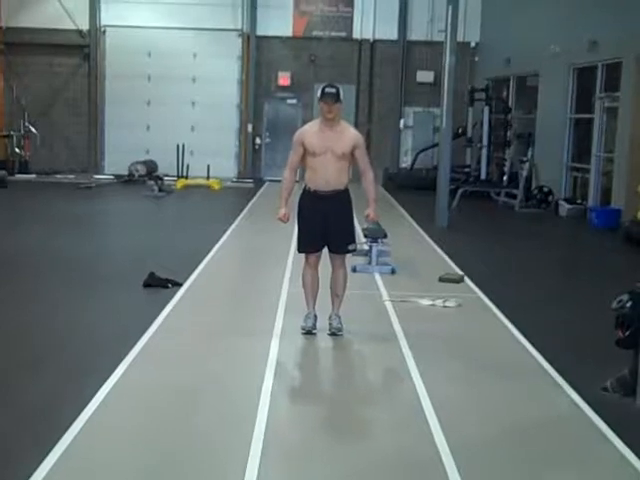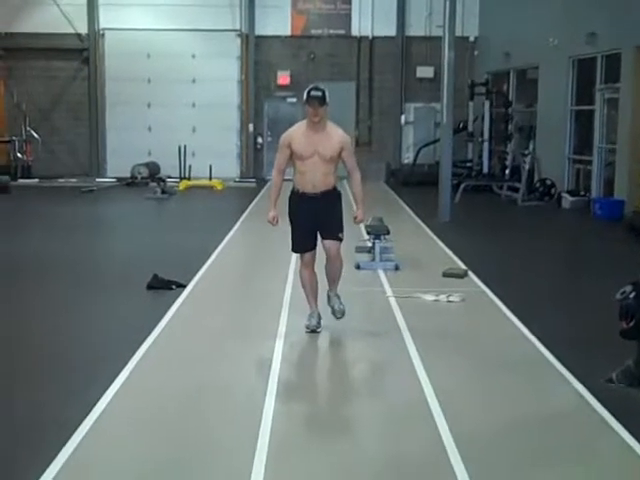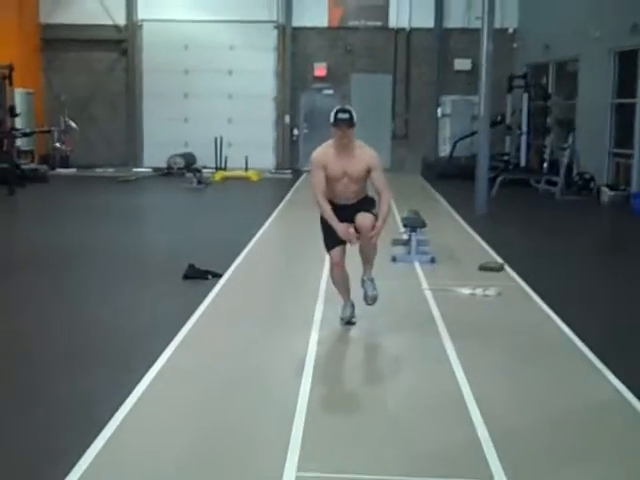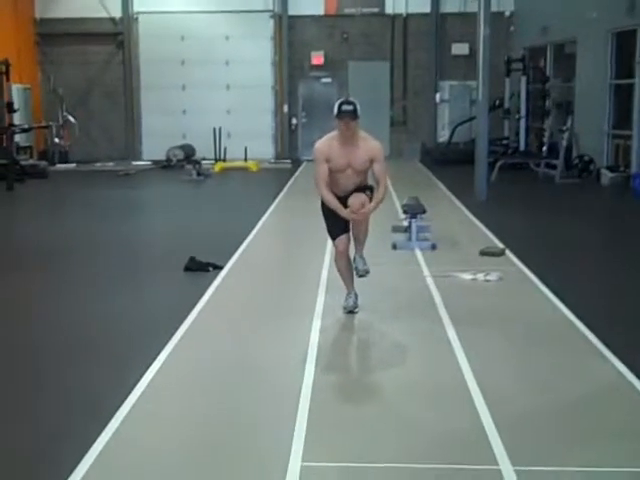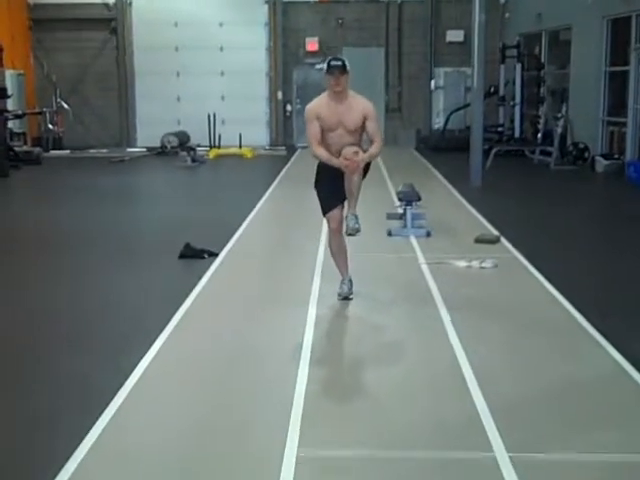
dt=1s
person 1, frame 1
left shoulder: (353, 136)
right shoulder: (304, 134)
left elbow: (366, 172)
right elbow: (291, 170)
left wrist: (371, 205)
right wrist: (283, 204)
left hip: (339, 200)
right hip: (311, 200)
left knee: (338, 260)
right knee: (311, 260)
left ankle: (335, 314)
right ankle: (310, 312)
person 1, frame 2
left shoulder: (340, 137)
right shoulder: (290, 136)
left elbow: (353, 172)
right elbow: (278, 172)
left wrist: (359, 206)
right wrist: (272, 207)
left hip: (329, 199)
right hip: (300, 201)
left knee: (333, 251)
right knee: (306, 259)
left ankle: (333, 293)
right ankle: (313, 311)
person 1, frame 3
left shoulder: (369, 156)
right shoulder: (320, 156)
left elbow: (384, 192)
right elbow: (319, 195)
left wrist: (380, 222)
right wrist: (337, 225)
left hip: (361, 204)
right hip: (333, 209)
left knee: (367, 225)
right knee: (336, 259)
left ankle: (368, 276)
right ankle: (347, 303)
person 1, frame 4
left shoulder: (373, 147)
right shoulder: (322, 147)
left elbow: (382, 184)
right elbow: (322, 187)
left wrist: (371, 207)
right wrist: (342, 212)
left hip: (360, 194)
right hip: (333, 201)
left knee: (361, 207)
right knee: (340, 247)
left ankle: (360, 255)
right ankle: (351, 293)
person 1, frame 5
left shoulder: (364, 106)
right shoulder: (314, 108)
left elbow: (377, 142)
right elbow: (314, 146)
left wrist: (365, 157)
right wrist: (337, 162)
left hip: (356, 164)
right hip: (328, 168)
left knee: (354, 158)
right knee: (334, 225)
left ankle: (353, 213)
right ankle: (345, 278)
